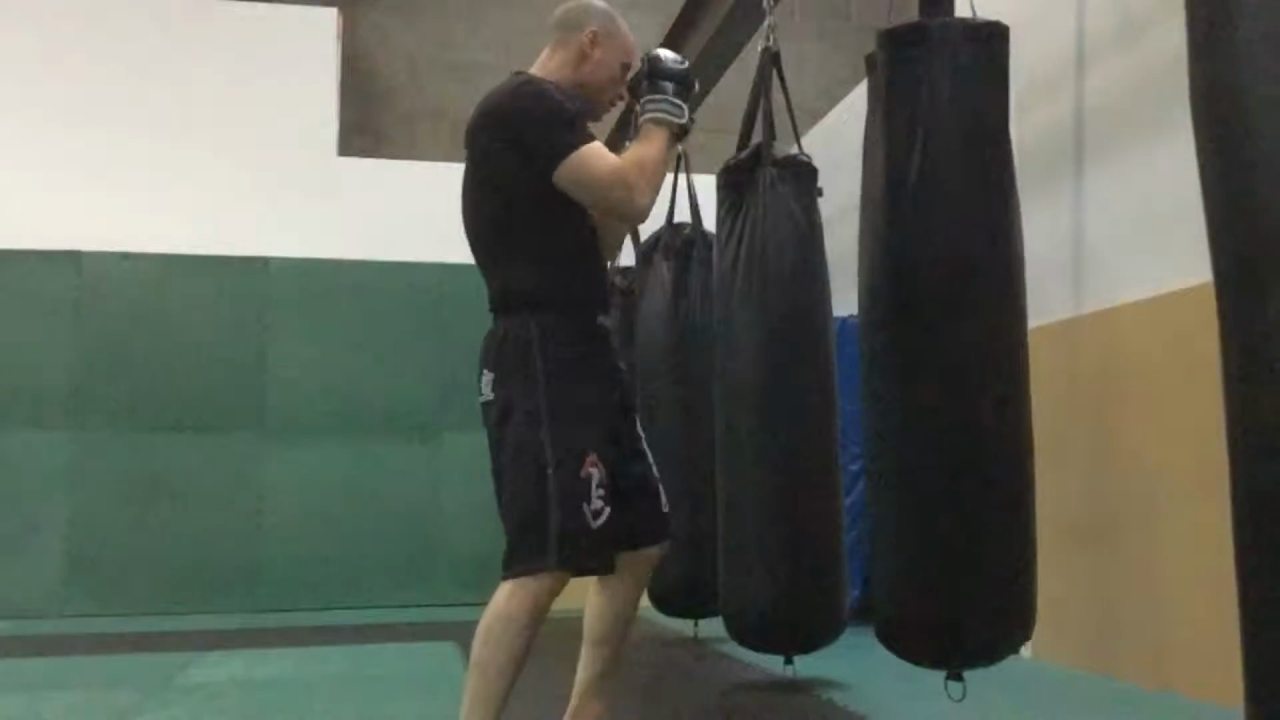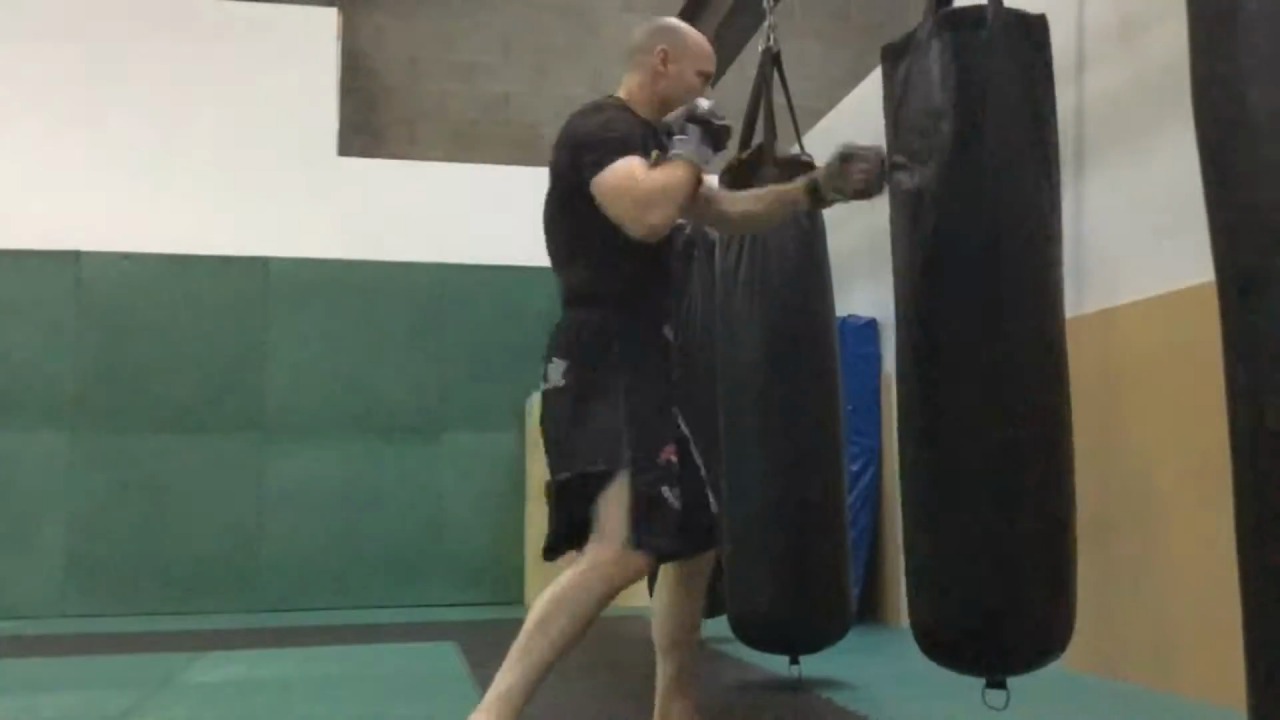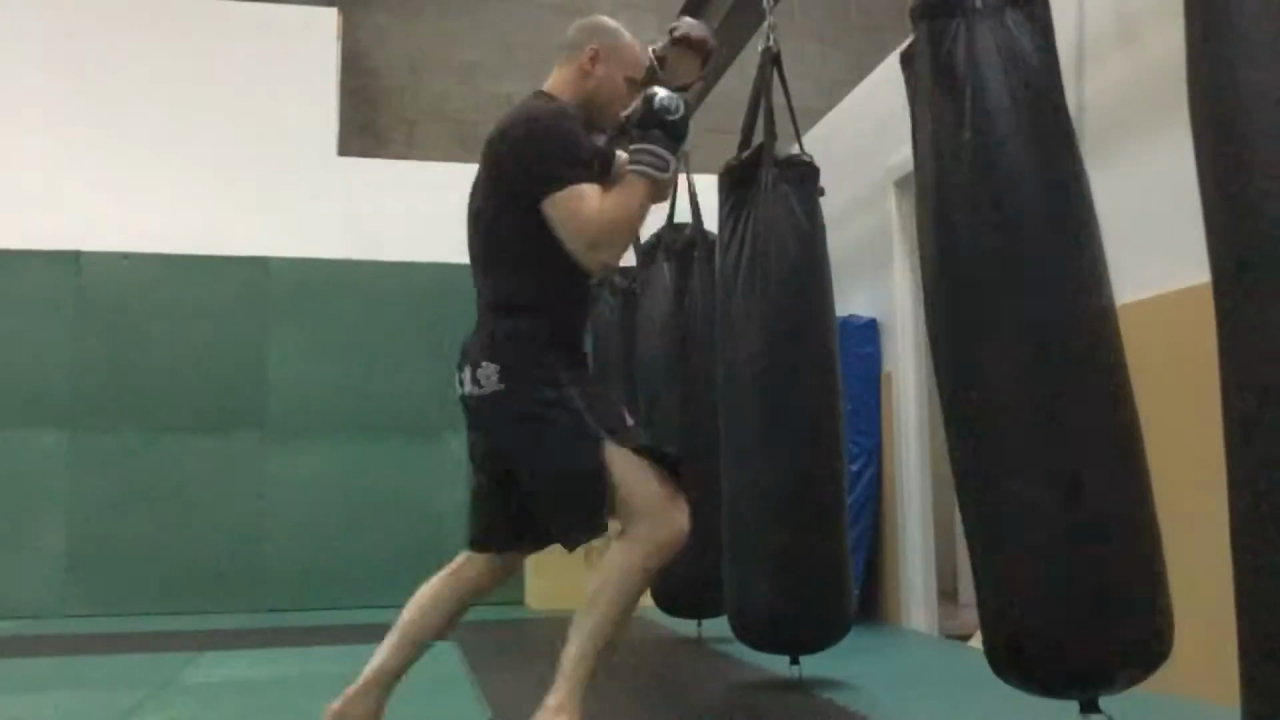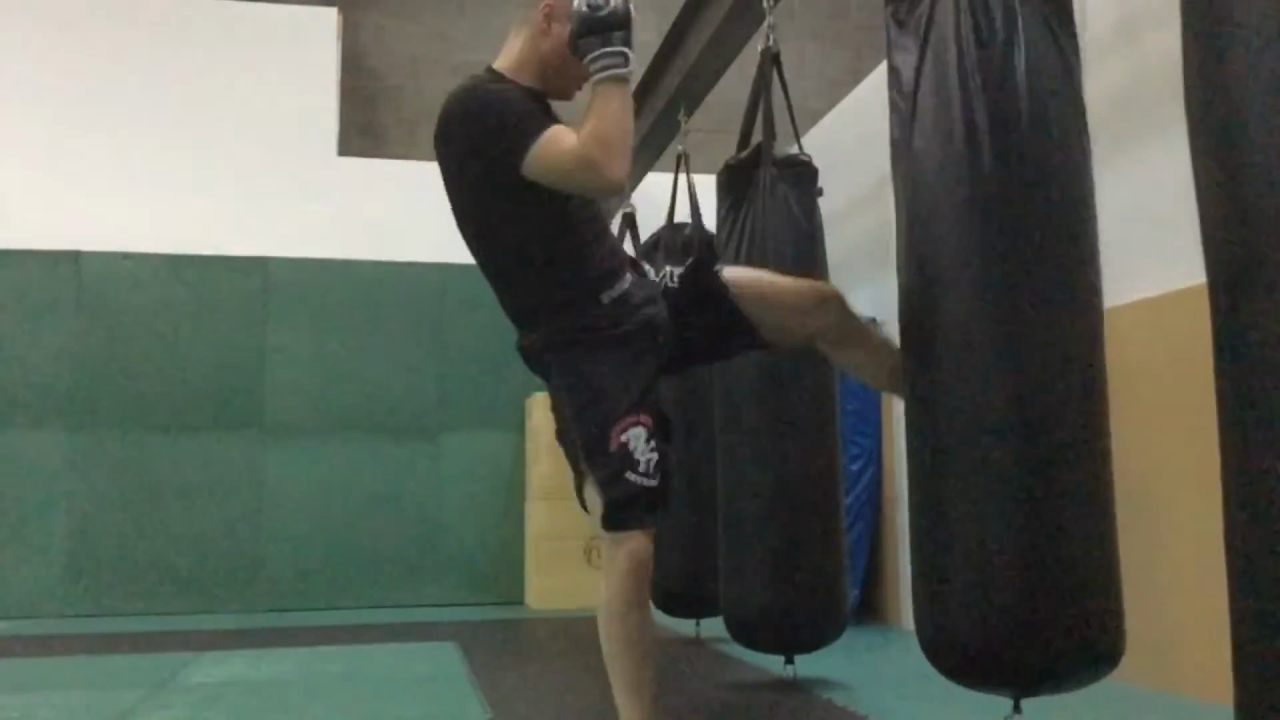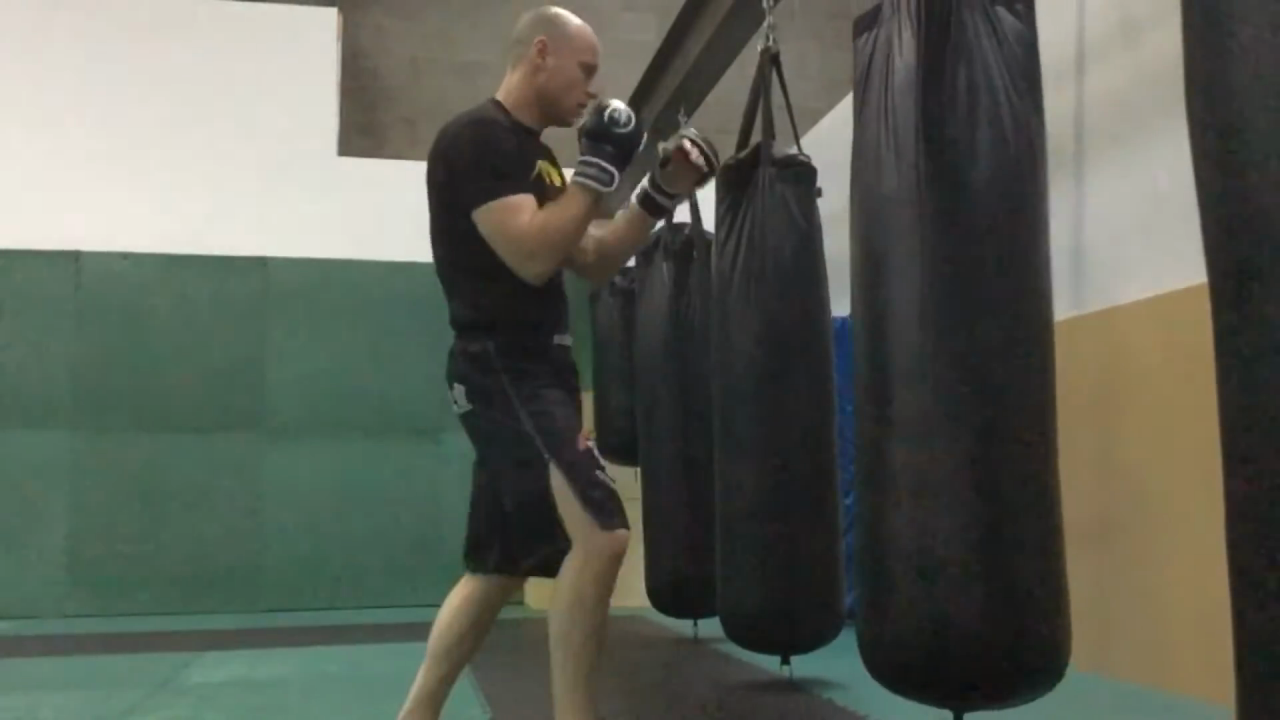
dt=0.5s
person 1, frame 1
left shoulder: (542, 123)
right shoulder: (525, 103)
left elbow: (604, 235)
right elbow: (630, 197)
left wrist: (654, 124)
right wrist: (664, 109)
left hip: (580, 355)
right hip: (543, 355)
left knee: (637, 544)
right knee: (545, 564)
person 1, frame 2
left shoulder: (656, 139)
right shoulder: (596, 128)
left elbow: (724, 213)
right elbow: (648, 218)
left wrist: (825, 185)
right wrist: (695, 144)
left hip: (633, 362)
right hip: (604, 359)
left knee: (693, 548)
right knee: (617, 548)
person 1, frame 3
left shoulder: (547, 132)
right shoulder: (546, 129)
left elbow: (647, 189)
right elbow: (597, 245)
left wrist: (668, 91)
right wrist: (652, 149)
left hip: (522, 368)
right hip: (527, 367)
left knee: (491, 556)
right knee: (662, 520)
person 1, frame 4
left shoulder: (532, 111)
right shoulder: (480, 108)
right elbow: (605, 169)
left hip: (639, 301)
right hip: (580, 349)
left knee: (816, 303)
right knee: (633, 550)
person 1, frame 5
left shoulder: (532, 155)
right shoulder: (476, 138)
left elbow: (595, 259)
right elbow: (532, 259)
left wrist: (660, 193)
right wrist: (599, 167)
left hip: (534, 371)
right hip: (502, 376)
left knee: (498, 568)
right knee: (601, 538)
